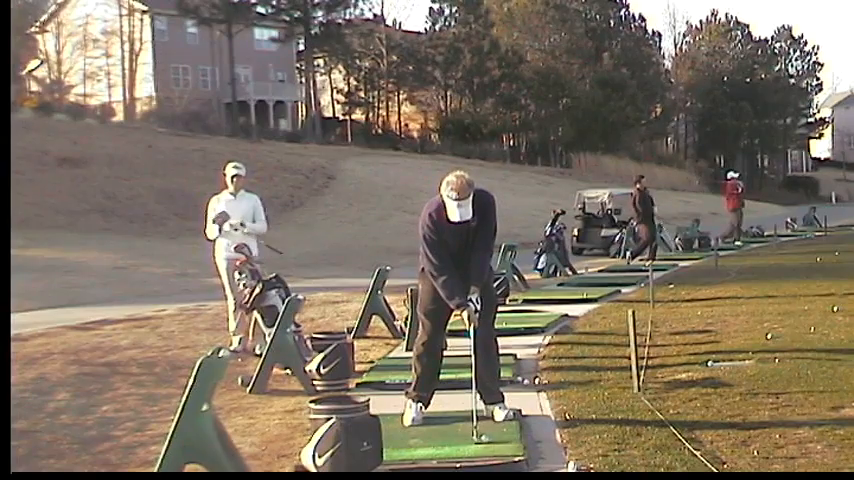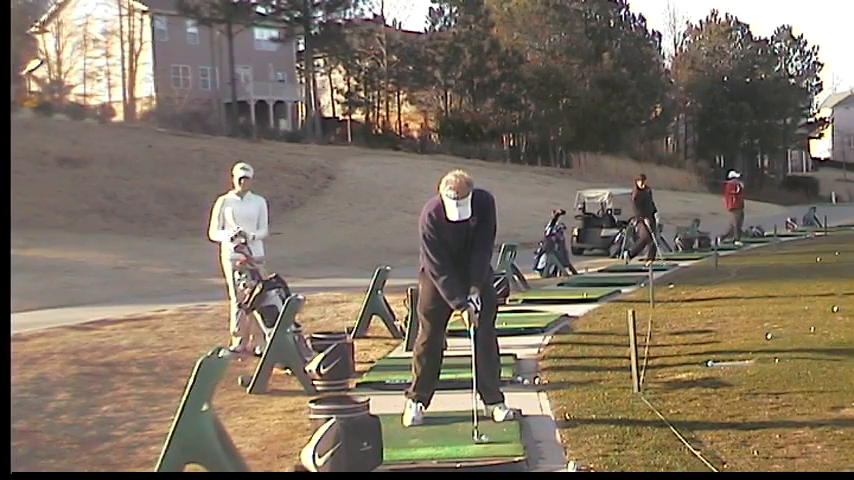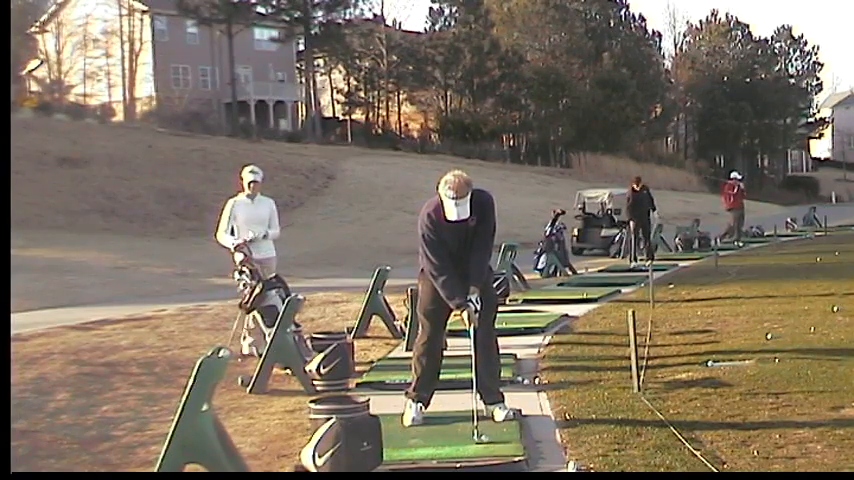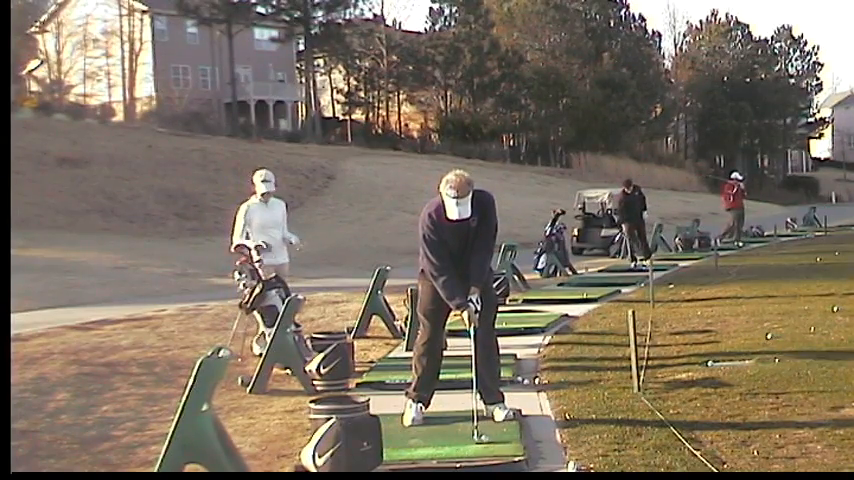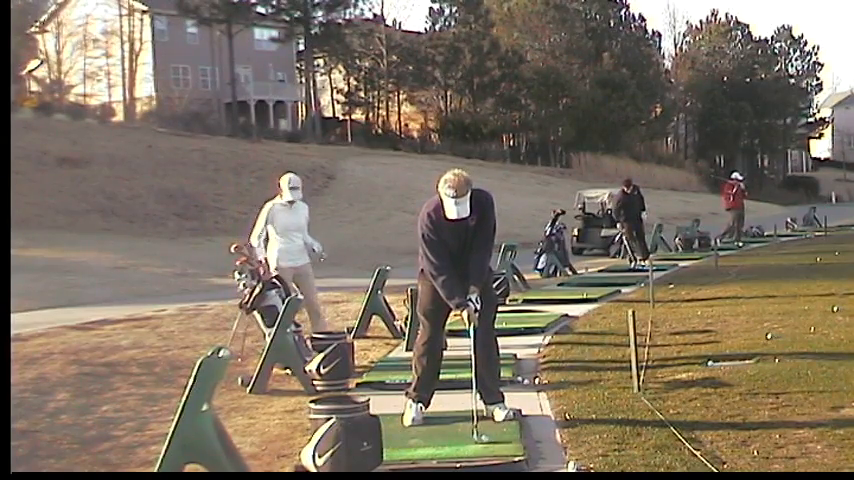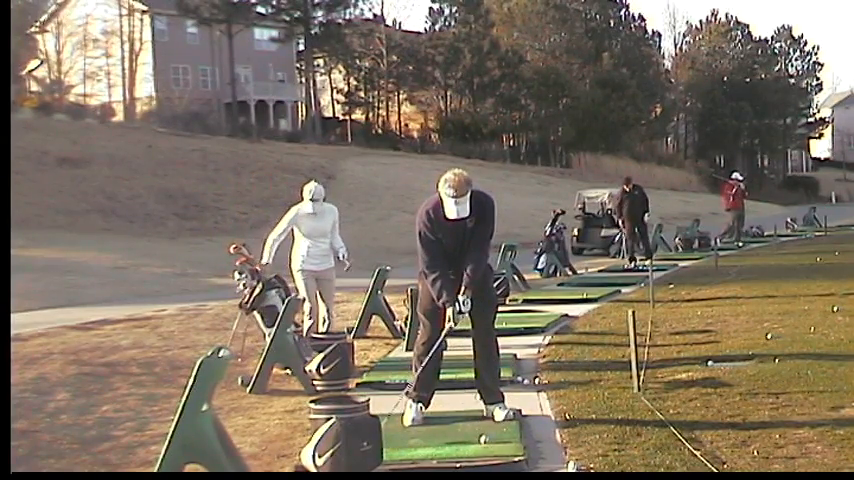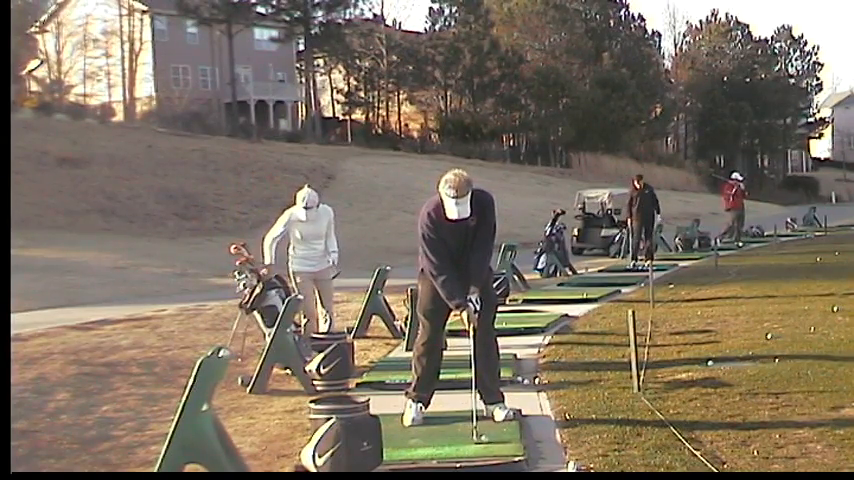
dt=0.7s
person 1, frame 1
left shoulder: (486, 202)
right shoulder: (431, 216)
left elbow: (484, 249)
right elbow: (437, 267)
left wrist: (474, 291)
right wrist: (460, 304)
left hip: (477, 273)
right hip: (438, 276)
left knee: (485, 335)
right knee: (429, 336)
left ankle: (493, 399)
right ankle: (416, 399)
person 1, frame 2
left shoulder: (485, 202)
right shoulder: (430, 215)
left elbow: (483, 249)
right elbow: (437, 267)
left wrist: (475, 290)
right wrist: (460, 304)
left hip: (477, 273)
right hip: (438, 276)
left knee: (485, 335)
right knee: (429, 336)
left ankle: (493, 399)
right ankle: (416, 400)
person 1, frame 3
left shoulder: (484, 202)
right shoulder: (429, 215)
left elbow: (482, 249)
right elbow: (437, 267)
left wrist: (473, 291)
right wrist: (459, 304)
left hip: (477, 273)
right hip: (437, 277)
left knee: (485, 335)
right knee: (429, 335)
left ankle: (493, 399)
right ankle: (416, 400)
person 1, frame 4
left shoulder: (485, 203)
right shoulder: (431, 215)
left elbow: (484, 249)
right elbow: (438, 268)
left wrist: (475, 291)
right wrist: (460, 304)
left hip: (477, 274)
right hip: (437, 277)
left knee: (485, 335)
right knee: (429, 335)
left ankle: (493, 400)
right ankle: (416, 400)
person 1, frame 5
left shoulder: (484, 202)
right shoulder: (429, 215)
left elbow: (482, 249)
right elbow: (437, 267)
left wrist: (474, 291)
right wrist: (459, 303)
left hip: (476, 274)
right hip: (436, 277)
left knee: (485, 335)
right knee: (429, 335)
left ankle: (493, 400)
right ankle: (416, 400)
person 1, frame 6
left shoulder: (484, 204)
right shoulder: (428, 213)
left elbow: (479, 251)
right elbow: (430, 265)
left wrist: (467, 290)
right wrist: (447, 301)
left hip: (476, 275)
right hip: (437, 277)
left knee: (485, 334)
right knee: (429, 334)
left ankle: (493, 400)
right ankle: (417, 400)
person 1, frame 7
left shoulder: (484, 202)
right shoulder: (429, 215)
left elbow: (483, 249)
right elbow: (438, 267)
left wrist: (474, 291)
right wrist: (459, 304)
left hip: (476, 273)
right hip: (437, 276)
left knee: (485, 334)
right knee: (429, 335)
left ankle: (493, 400)
right ankle: (416, 400)
person 2, frame 1
left shoulder: (253, 200)
right shoulder: (216, 201)
left elbow: (262, 227)
right elbow: (210, 234)
left wrist: (240, 224)
right wrist: (218, 224)
left hip: (249, 255)
right hip: (226, 255)
right knee: (233, 298)
right ankle: (238, 341)
person 2, frame 2
left shoulder: (259, 202)
right shoulder: (223, 202)
left elbow: (264, 230)
right elbow: (213, 233)
left wrist: (251, 236)
right wrist: (231, 235)
left hip: (255, 256)
right hip: (232, 256)
right knee: (237, 299)
left ankle: (259, 342)
right ankle: (238, 341)
person 2, frame 3
left shoulder: (269, 203)
right shoulder: (234, 204)
left elbow: (276, 231)
right elbow: (221, 234)
left wrist: (260, 235)
right wrist: (235, 243)
left hip: (268, 256)
person 2, frame 4
left shoulder: (280, 205)
right shoulder: (247, 208)
right elbow: (237, 239)
left wrist: (292, 238)
right wrist: (253, 245)
left hip: (281, 260)
right hip: (261, 263)
left ankle: (262, 340)
person 2, frame 5
left shoulder: (303, 208)
right shoulder: (271, 208)
right elbow: (256, 237)
left wrist: (315, 246)
right wrist: (262, 259)
left hip: (302, 263)
right hip: (279, 265)
left knee: (313, 304)
person 2, frame 6
left shoulder: (331, 211)
right shoulder: (296, 213)
right elbow: (275, 237)
left wrist: (341, 250)
right wrist: (265, 262)
left hip: (326, 267)
right hip: (303, 267)
left knee: (327, 310)
right knee: (311, 311)
person 2, frame 7
left shoulder: (326, 212)
right shoulder: (289, 216)
right elbow: (270, 239)
left wrist: (333, 254)
right wrist: (269, 263)
left hip: (323, 267)
right hip: (300, 268)
left knee: (327, 310)
right knee: (309, 313)
